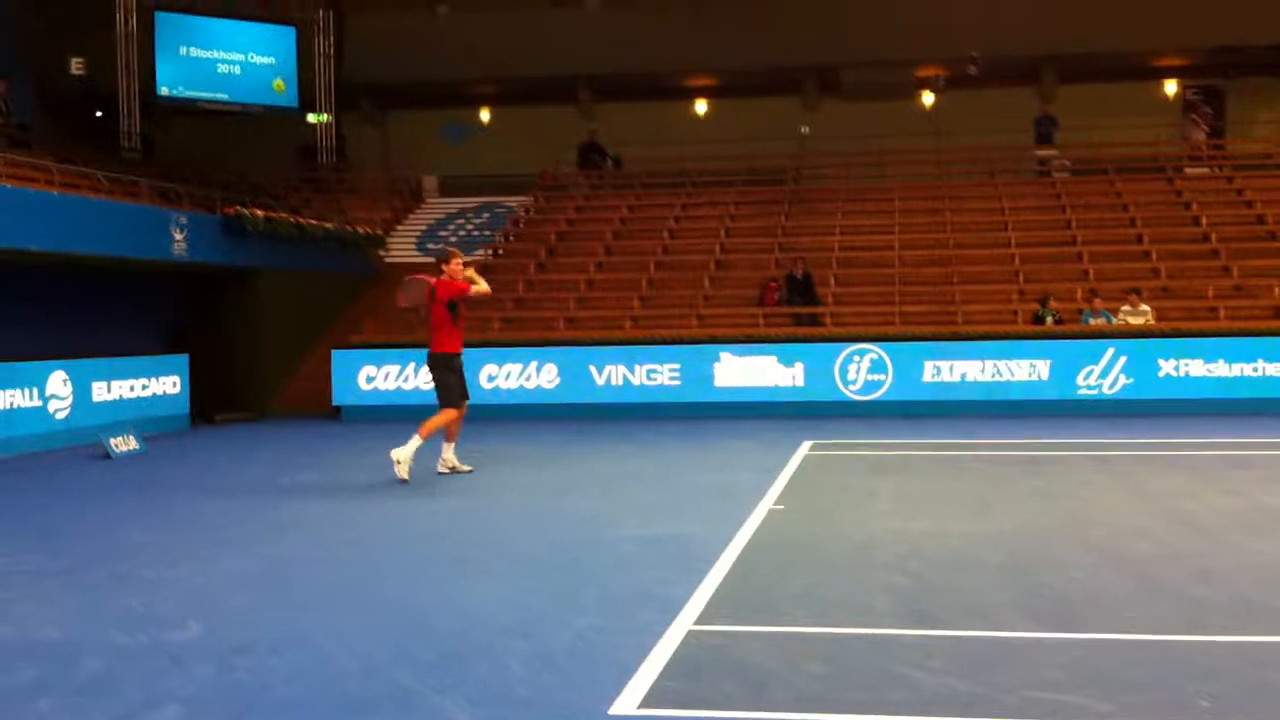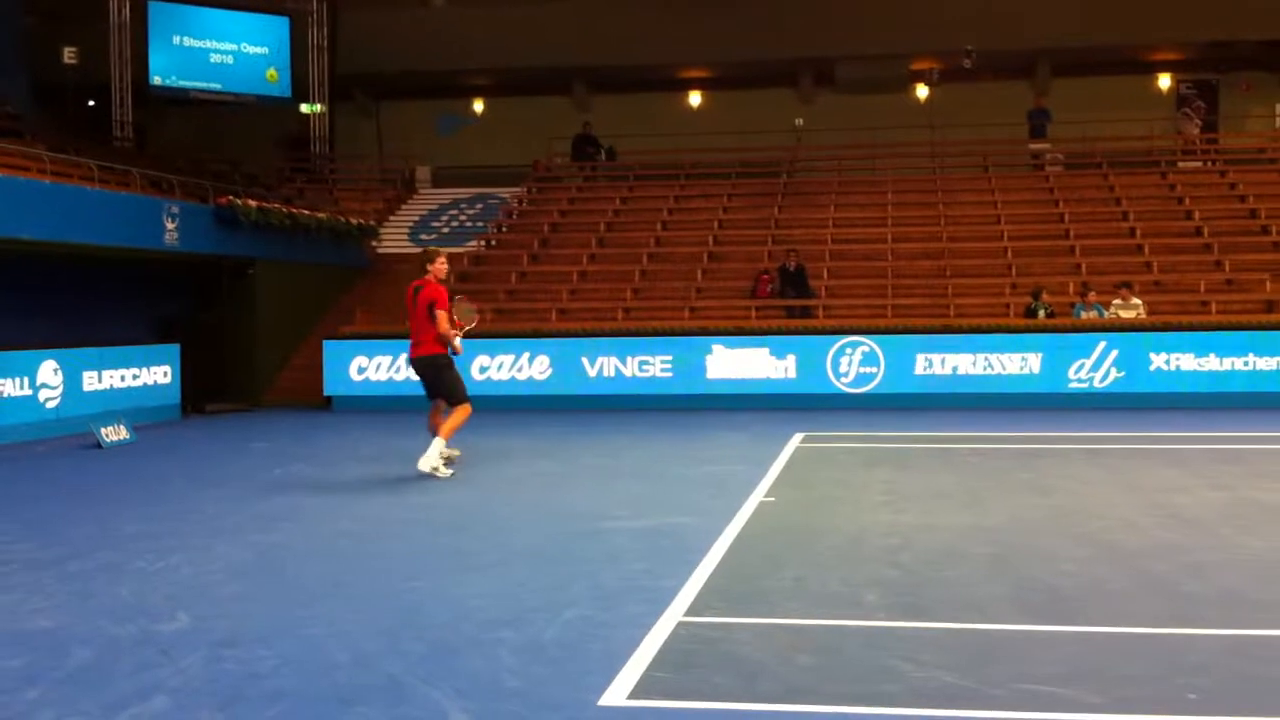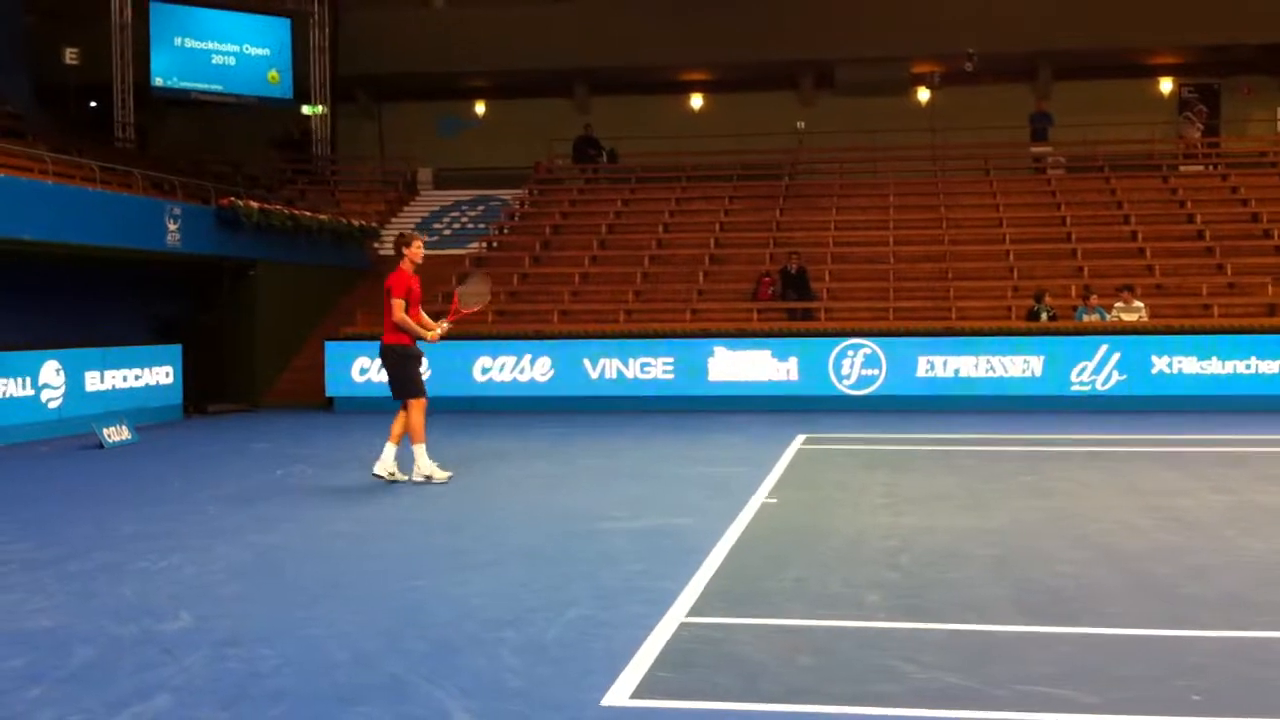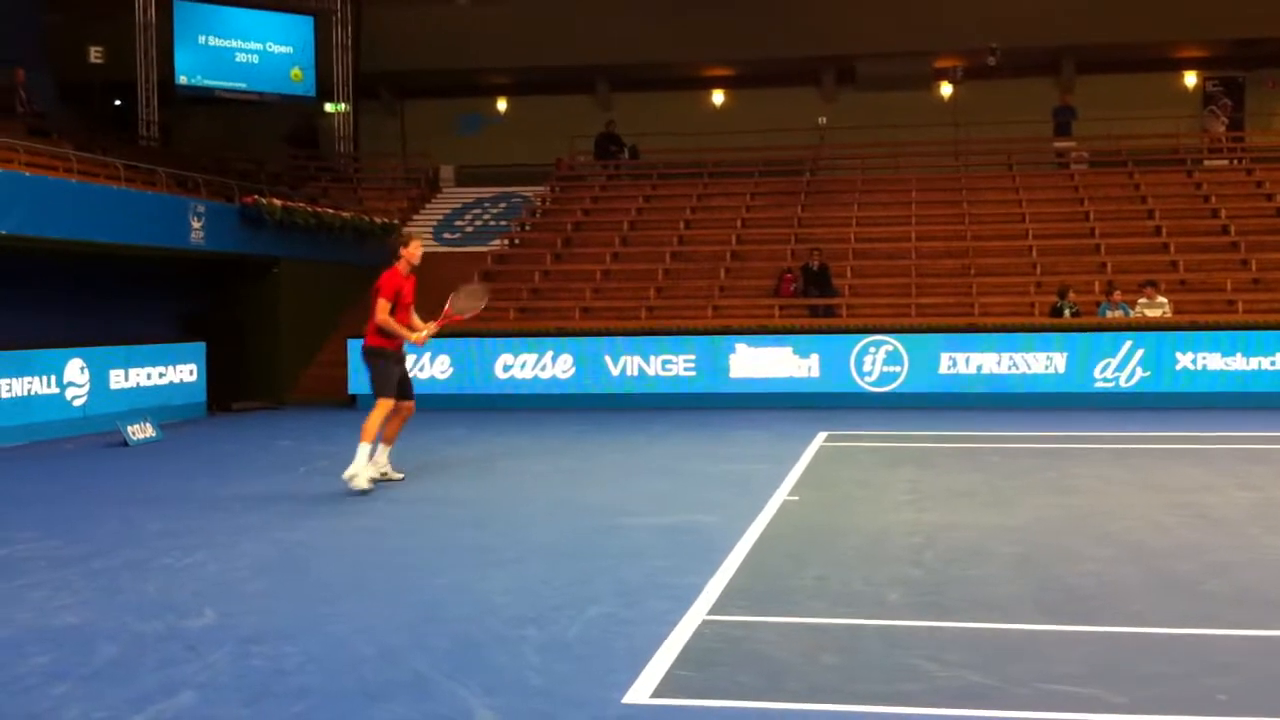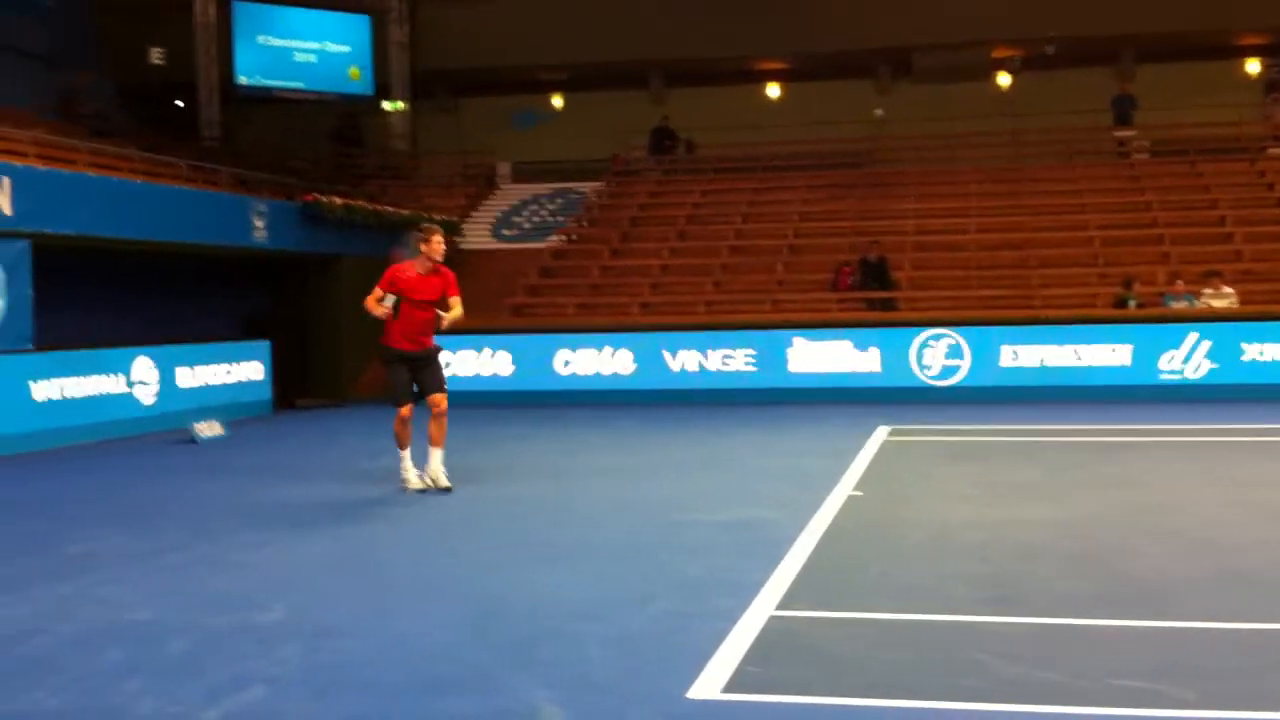
dt=0.4s
person 1, frame 1
left shoulder: (436, 287)
right shoulder: (451, 287)
right elbow: (485, 290)
right wrist: (473, 276)
left hip: (450, 356)
right hip: (444, 357)
left knee: (461, 408)
right knee: (450, 412)
left ankle: (447, 459)
right ankle: (405, 453)
person 1, frame 2
left shoulder: (414, 288)
right shoulder: (438, 291)
right elbow: (443, 328)
left wrist: (449, 332)
right wrist: (454, 344)
left hip: (417, 357)
right hip: (435, 357)
left knee: (438, 403)
right knee: (463, 408)
left ankle: (439, 450)
right ankle: (431, 458)
person 1, frame 3
left shoulder: (413, 278)
right shoulder: (399, 278)
left elbow: (416, 312)
right elbow: (398, 316)
left wrist: (435, 326)
right wrist: (425, 335)
left hip: (399, 348)
right hip: (398, 348)
left knee: (408, 406)
right knee: (417, 403)
left ankle: (386, 464)
right ankle: (423, 466)
person 1, frame 4
left shoulder: (410, 280)
right shoulder: (389, 279)
right elbow: (380, 318)
left wrist: (423, 328)
right wrist: (409, 336)
left hip: (393, 351)
right hip: (380, 350)
left knee: (406, 407)
right knee: (385, 404)
left ankle: (379, 463)
right ankle: (358, 467)
person 1, frame 5
left shoulder: (446, 276)
right shoulder: (397, 271)
left elbow: (458, 309)
right elbow: (370, 300)
left wrist: (449, 316)
right wrist: (377, 309)
left hip: (425, 351)
right hip: (396, 351)
left knee: (440, 406)
right knee: (404, 413)
left ankle: (435, 470)
right ankle: (407, 467)
